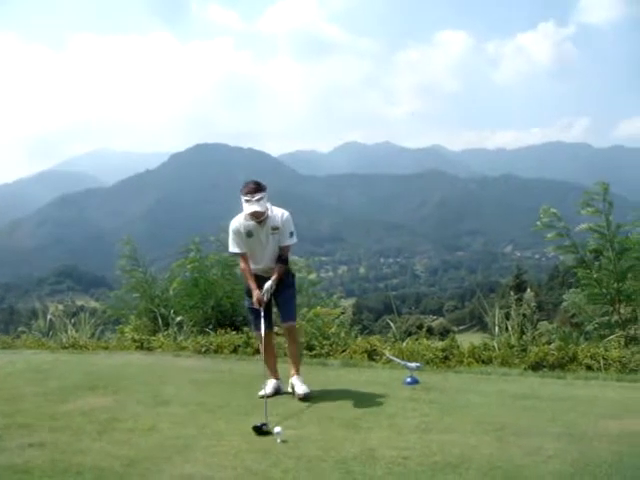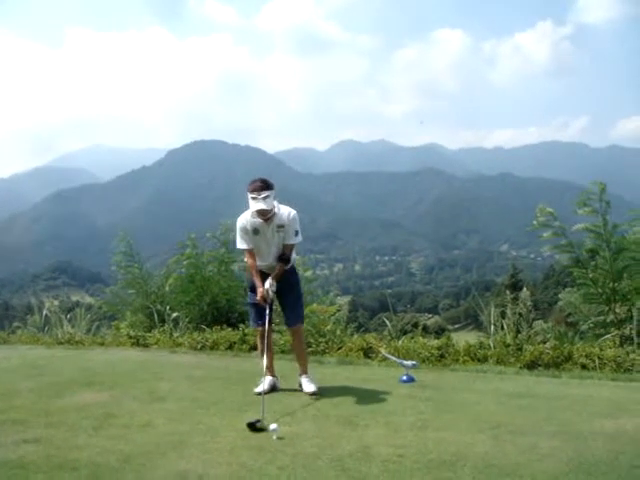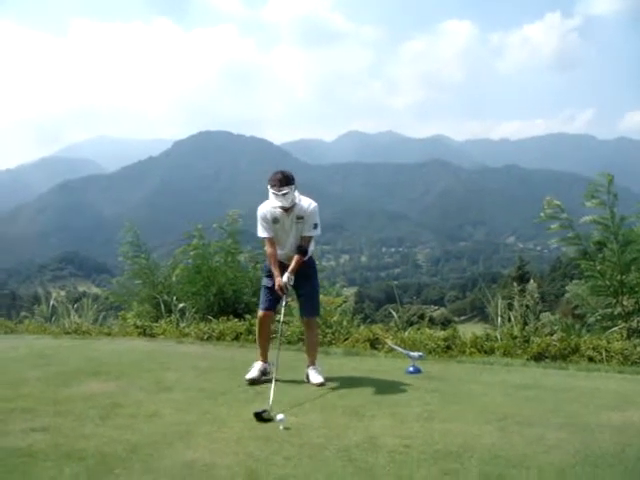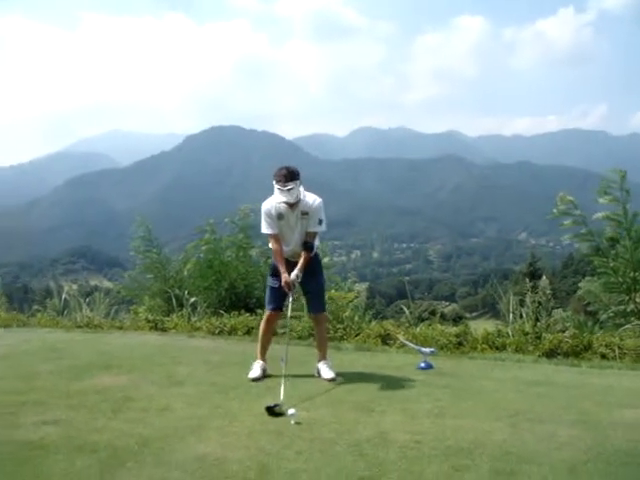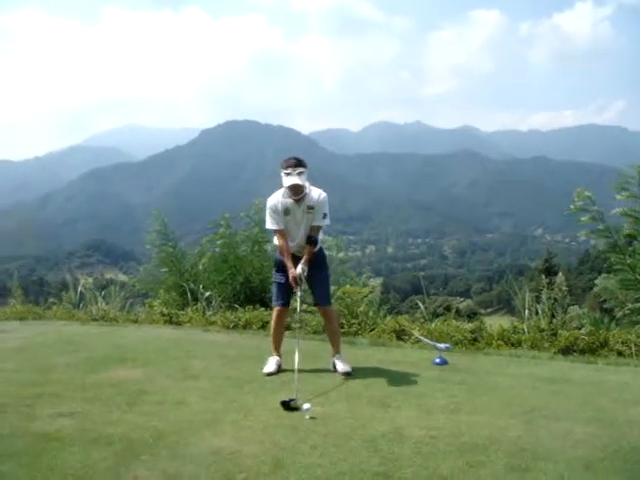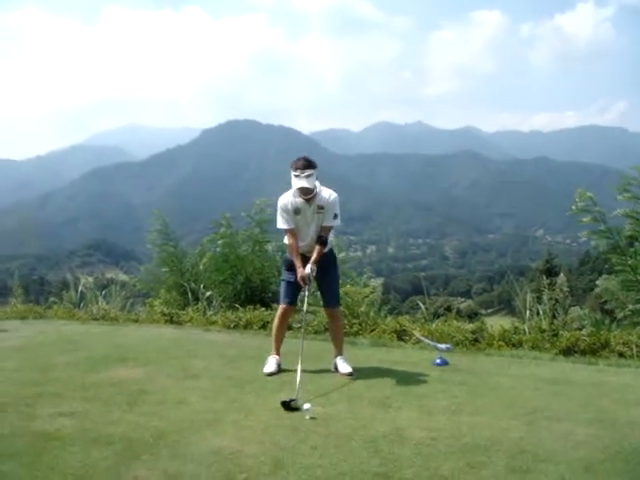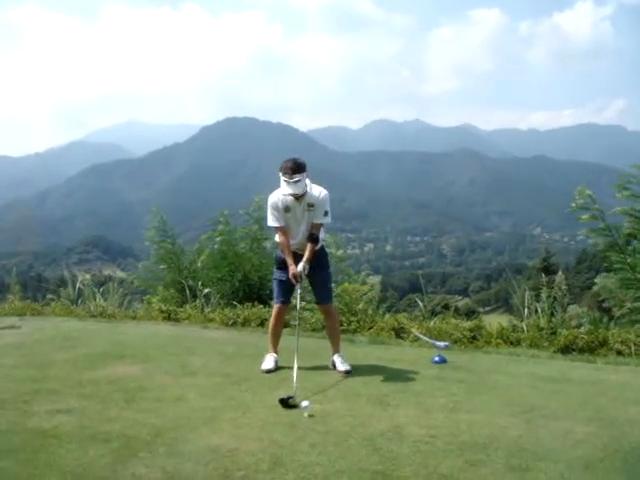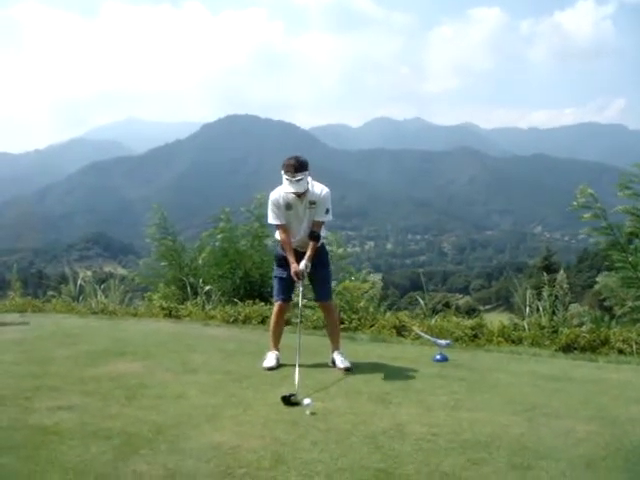
dt=0.3s
person 1, frame 1
left shoulder: (282, 217)
right shoulder: (237, 225)
left elbow: (284, 255)
right elbow: (243, 261)
left wrist: (272, 282)
right wrist: (255, 289)
left hip: (282, 277)
right hip: (255, 279)
left knee: (289, 326)
right knee: (263, 333)
left ankle: (296, 377)
right ankle: (274, 379)
person 1, frame 2
left shoulder: (289, 215)
right shoulder: (244, 221)
left elbow: (287, 254)
right elbow: (250, 257)
left wrist: (273, 281)
right wrist: (259, 286)
left hip: (285, 274)
right hip: (259, 275)
left knee: (296, 327)
right knee: (262, 329)
left ankle: (304, 376)
right ankle: (270, 377)
person 1, frame 3
left shoulder: (310, 207)
right shoulder: (264, 210)
left elbow: (304, 246)
right elbow: (270, 246)
left wrist: (290, 274)
right wrist: (277, 276)
left hip: (303, 265)
right hip: (275, 264)
left knee: (310, 318)
right knee: (264, 314)
left ankle: (312, 367)
right ankle: (262, 363)
person 1, frame 4
left shoulder: (314, 203)
right shoulder: (269, 206)
left elbow: (309, 242)
right elbow: (276, 243)
left wrist: (297, 271)
right wrist: (283, 273)
left hip: (308, 261)
right hip: (280, 261)
left knee: (318, 313)
right knee: (271, 313)
left ankle: (322, 362)
right ankle: (260, 361)
person 1, frame 5
left shoulder: (319, 197)
right shoulder: (274, 201)
left elbow: (314, 236)
right elbow: (280, 237)
left wrist: (303, 265)
right wrist: (290, 268)
left hip: (313, 255)
right hip: (285, 257)
left knee: (325, 307)
right knee: (280, 309)
left ankle: (337, 356)
right ankle: (275, 357)
person 1, frame 6
left shoulder: (330, 198)
right shoulder: (285, 201)
left elbow: (324, 236)
right elbow: (291, 237)
left wrist: (312, 265)
right wrist: (299, 267)
left hip: (323, 257)
right hip: (295, 256)
left knee: (333, 309)
right knee: (285, 307)
left ankle: (339, 357)
right ankle: (274, 356)
person 1, frame 7
left shoulder: (321, 195)
right shoulder: (275, 199)
left elbow: (315, 234)
right elbow: (282, 234)
left wrist: (305, 263)
right wrist: (291, 265)
left hip: (314, 253)
right hip: (287, 255)
left knee: (327, 306)
right knee: (280, 306)
left ankle: (337, 355)
right ankle: (272, 354)
person 1, frame 8
left shoulder: (322, 193)
right shoulder: (276, 197)
left elbow: (316, 232)
right elbow: (282, 232)
left wrist: (306, 260)
right wrist: (293, 263)
left hip: (315, 251)
right hip: (287, 252)
left knee: (326, 303)
right knee: (281, 303)
left ankle: (336, 352)
right ankle: (273, 351)
